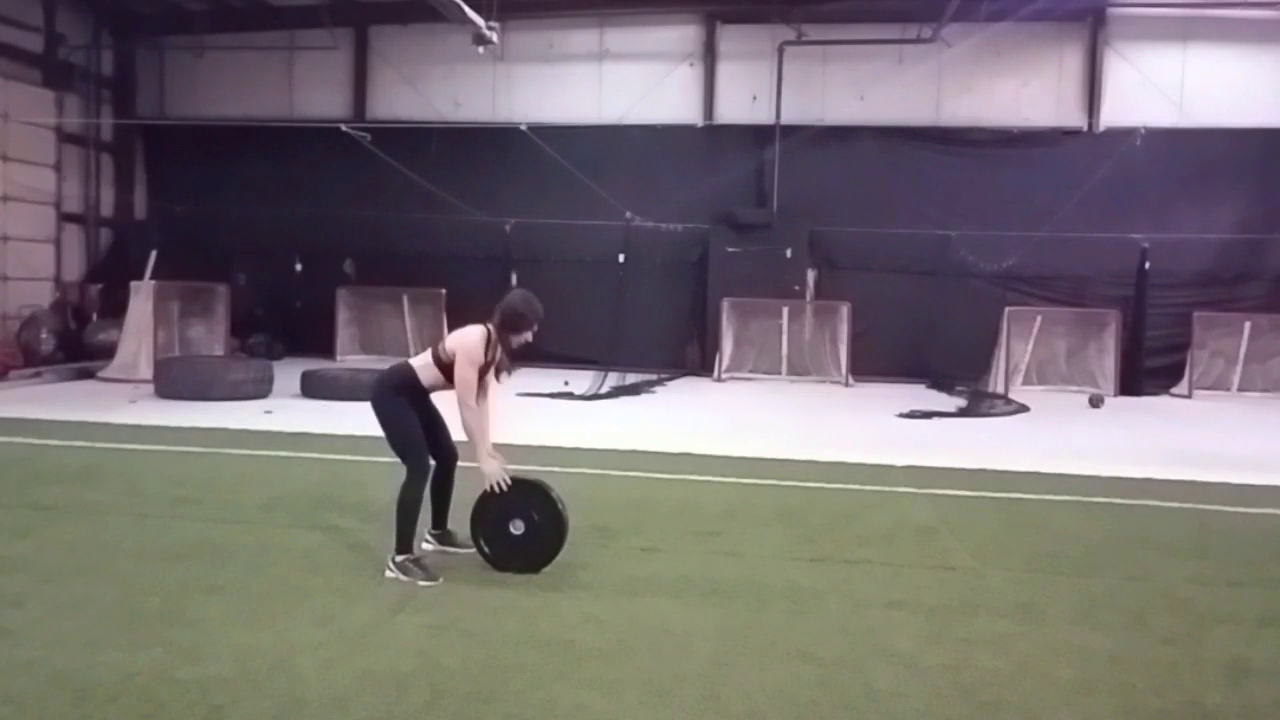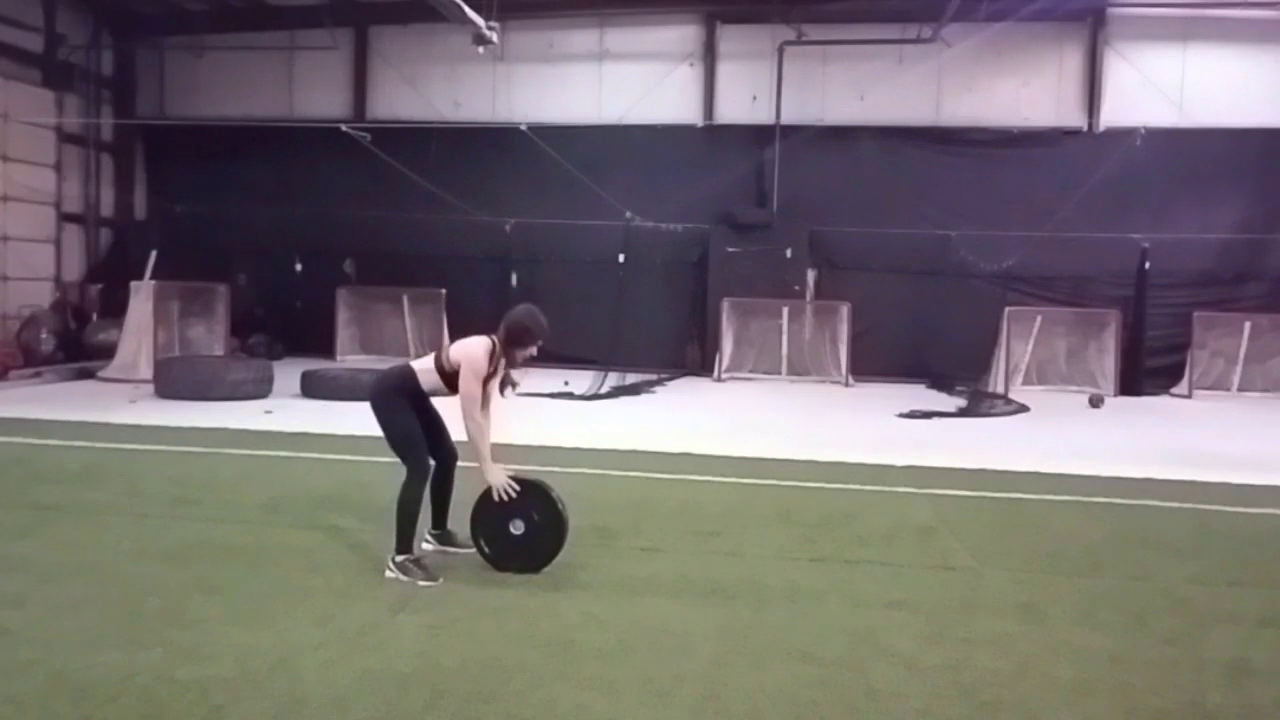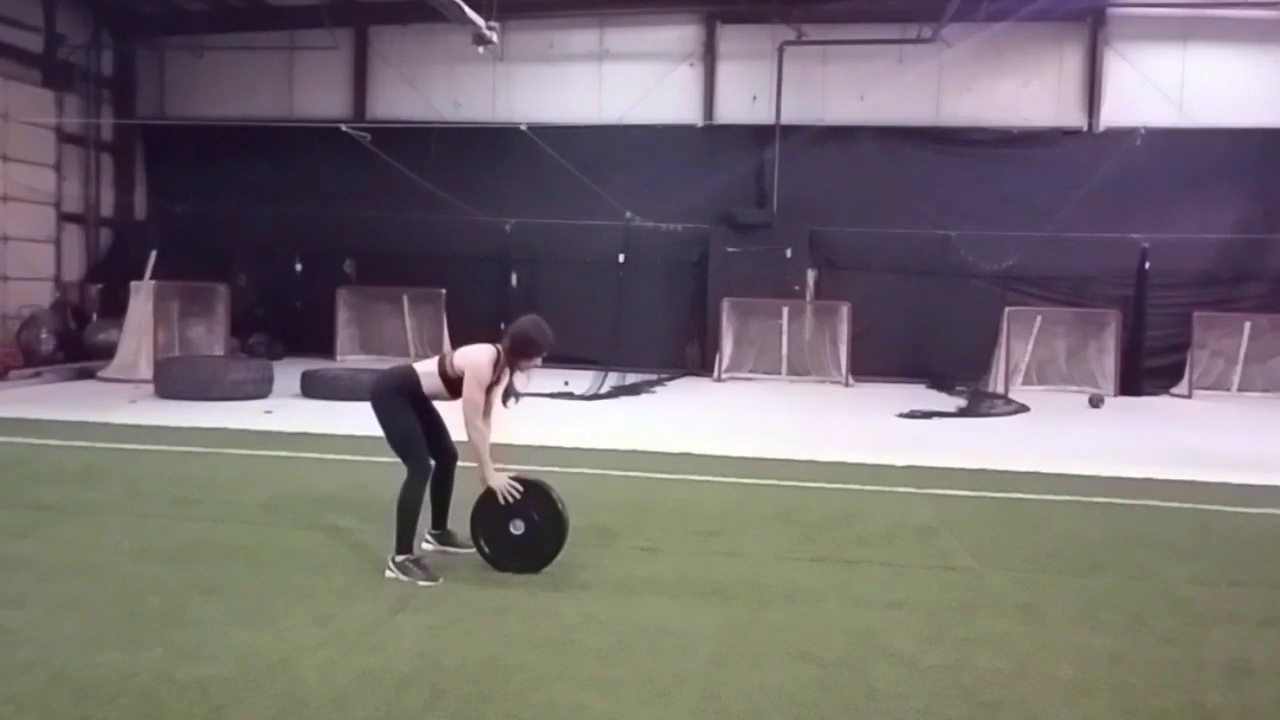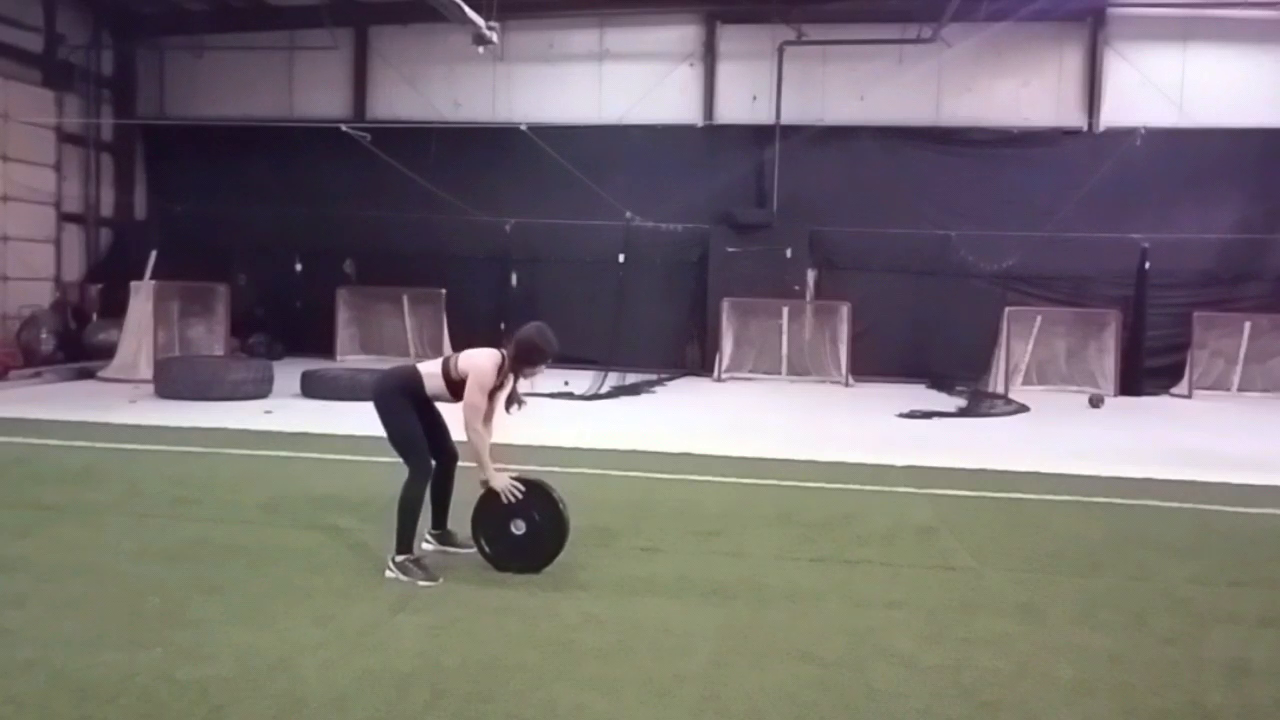
dt=0.1s
person 1, frame 1
left shoulder: (496, 344)
right shoulder: (473, 343)
left elbow: (481, 398)
right elbow: (467, 407)
left wrist: (488, 447)
right wrist: (483, 460)
left hip: (415, 393)
right hip: (392, 392)
left knee: (447, 457)
right knee: (419, 468)
left ankle: (438, 533)
right ankle: (400, 558)
person 1, frame 2
left shoulder: (497, 357)
right shoulder: (477, 355)
left elbow: (483, 411)
right elbow: (471, 418)
left wrist: (487, 460)
right wrist: (488, 469)
left hip: (413, 395)
right hip: (390, 392)
left knee: (447, 457)
right knee: (419, 468)
left ankle: (438, 533)
right ankle: (400, 558)
person 1, frame 3
left shoulder: (501, 364)
right shoulder: (482, 363)
left elbow: (484, 419)
right elbow: (473, 426)
left wrist: (486, 467)
right wrist: (489, 473)
left hip: (415, 396)
right hip: (392, 393)
left knee: (447, 457)
right knee: (420, 468)
left ankle: (438, 533)
right ankle: (400, 559)
person 1, frame 4
left shoulder: (503, 370)
right shoulder: (486, 367)
left elbow: (484, 424)
right elbow: (472, 428)
left wrist: (485, 470)
right wrist: (491, 474)
left hip: (415, 395)
right hip: (394, 392)
left knee: (447, 457)
right knee: (421, 468)
left ankle: (438, 533)
right ankle: (401, 558)
